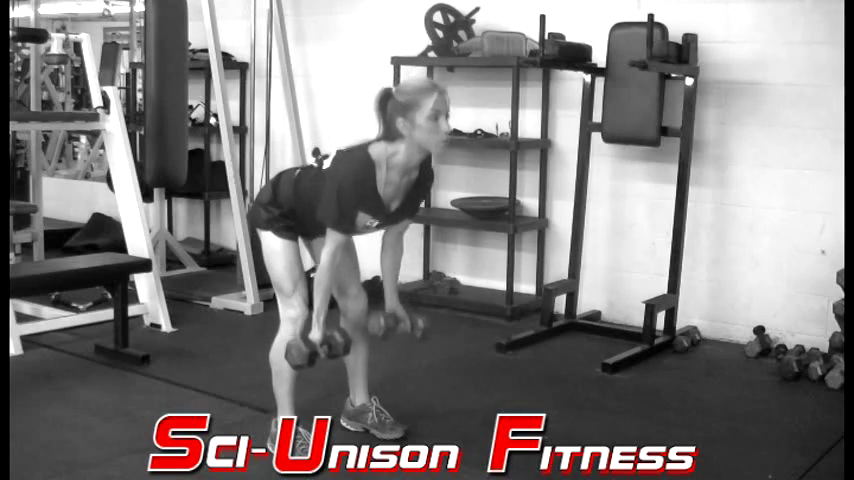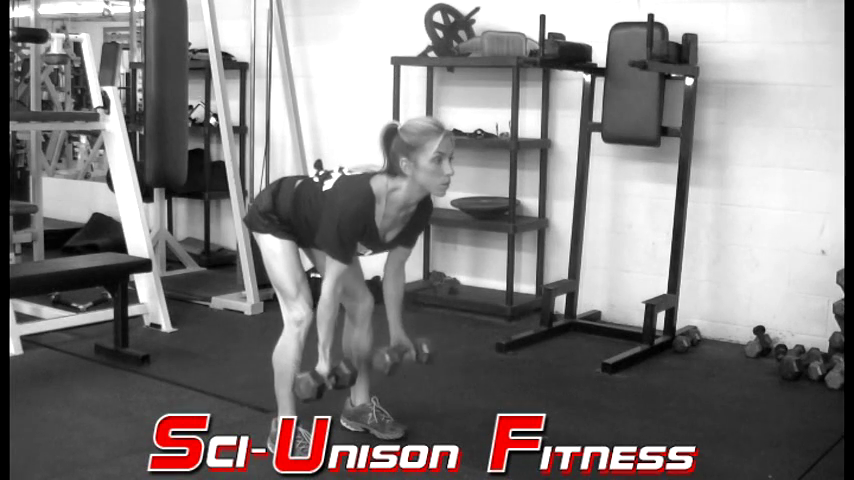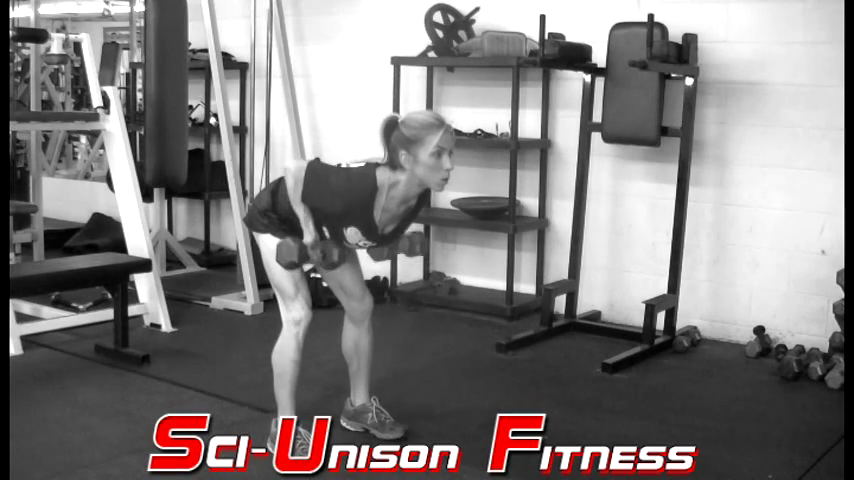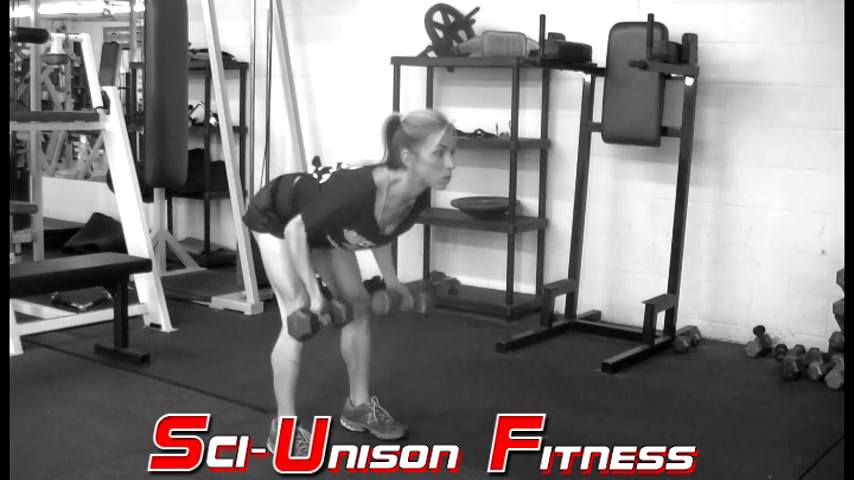
dt=0.7s
person 1, frame 1
left shoulder: (421, 175)
right shoulder: (356, 170)
left elbow: (393, 237)
right elbow: (332, 251)
left wrist: (392, 299)
right wrist: (318, 324)
left hip: (321, 215)
right hip: (278, 212)
left knee: (355, 303)
right knee: (296, 312)
left ankle: (359, 406)
right ankle: (283, 427)
person 1, frame 2
left shoulder: (419, 208)
right shoulder: (356, 202)
left elbow: (394, 268)
right elbow: (333, 283)
left wrist: (397, 331)
right wrist: (324, 356)
left hip: (317, 221)
right hip: (276, 217)
left knee: (362, 304)
right knee: (300, 314)
left ankle: (359, 405)
right ankle: (283, 428)
person 1, frame 3
left shoulder: (417, 195)
right shoulder: (359, 187)
right elbow: (294, 171)
left wrist: (385, 236)
right wrist: (307, 229)
left hip: (326, 223)
right hip: (277, 216)
left knee: (360, 305)
right knee: (298, 315)
left ankle: (359, 406)
right ankle: (283, 428)
person 1, frame 4
left shoulder: (417, 198)
right shoulder: (358, 190)
left elbow: (378, 231)
right elbow: (295, 229)
left wrist: (391, 280)
right wrist: (314, 295)
left hip: (323, 226)
right hip: (276, 216)
left knee: (359, 307)
right knee: (298, 315)
left ankle: (359, 406)
